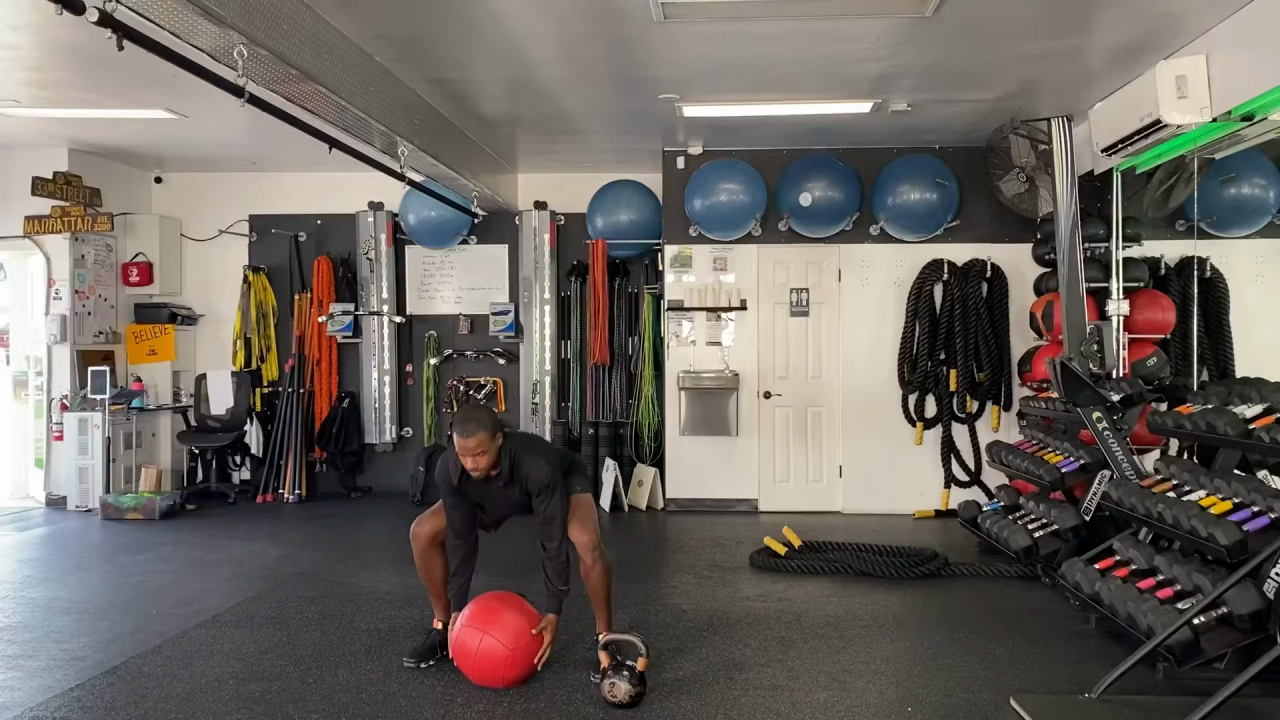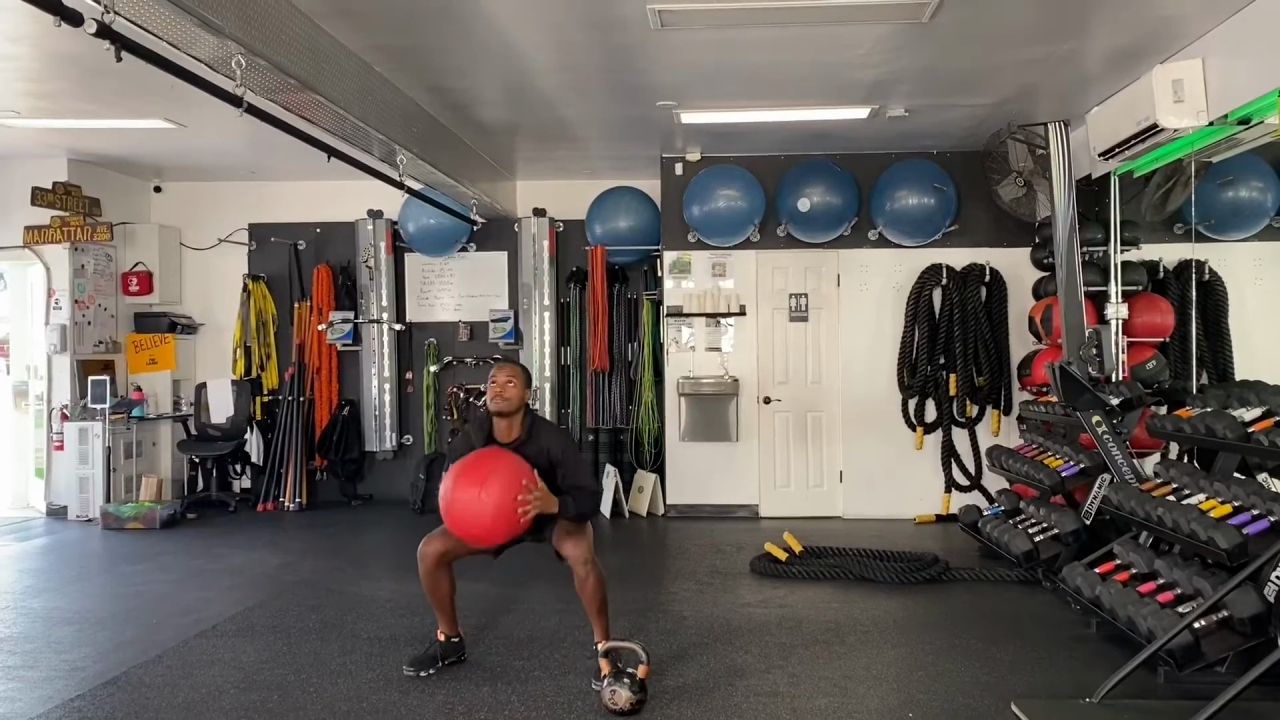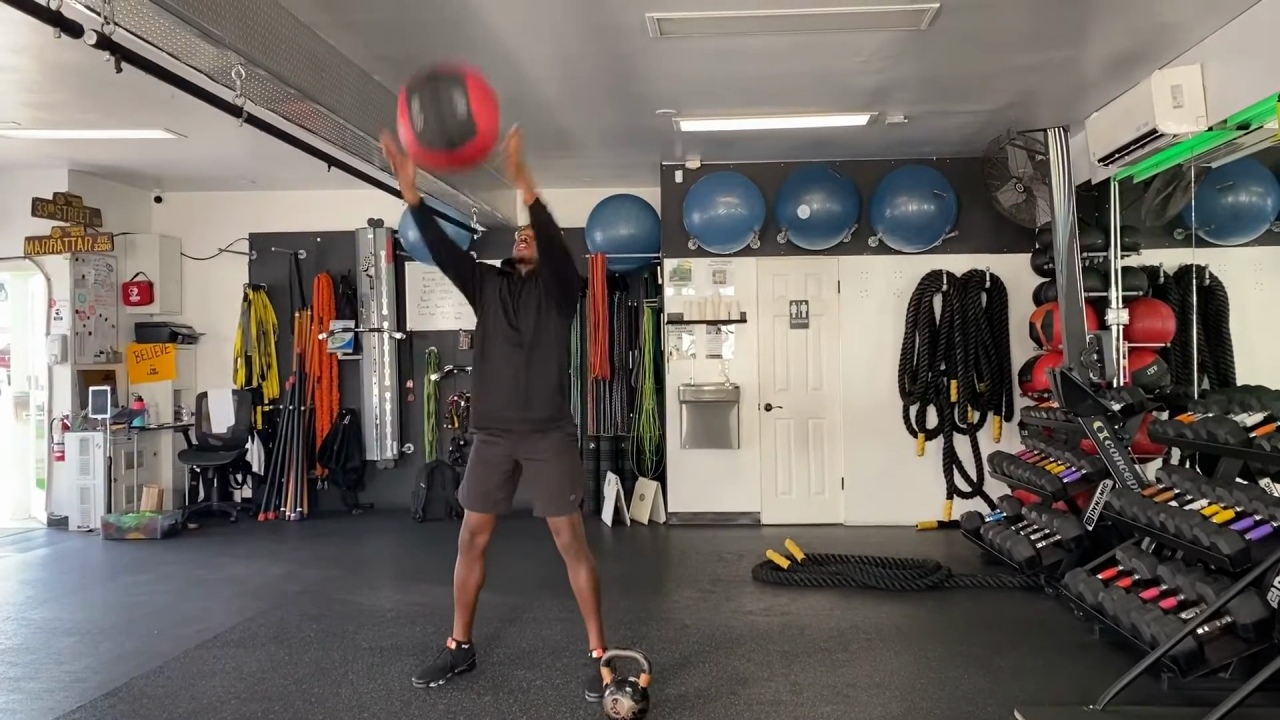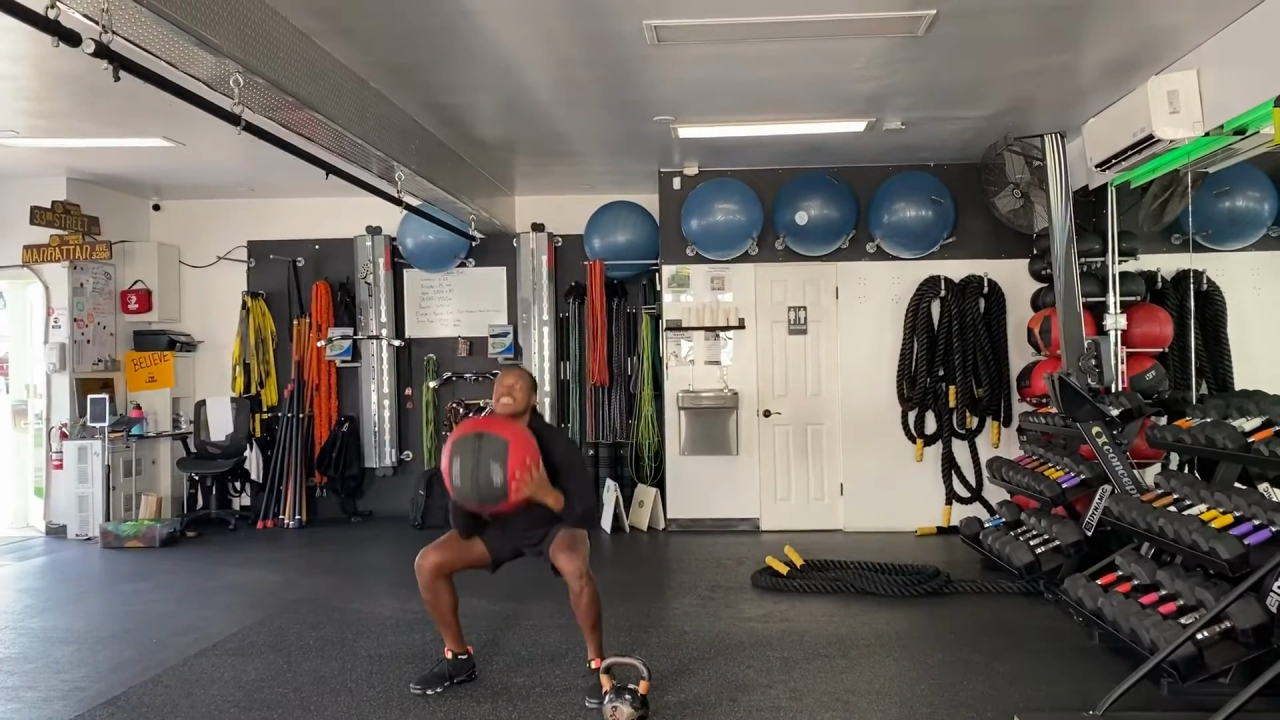
dt=1s
person 1, frame 1
left shoulder: (538, 464)
right shoulder: (448, 470)
left elbow: (553, 540)
right elbow: (461, 536)
left wrist: (552, 612)
right wrist: (457, 607)
left hip: (562, 481)
left knee: (586, 541)
right knee: (423, 532)
right ankle: (443, 627)
person 1, frame 2
left shoulder: (553, 440)
right shoulder: (469, 440)
left elbow: (590, 501)
left wrist: (551, 503)
left hip: (555, 513)
left knee: (581, 557)
right knee: (429, 551)
right ankle: (449, 641)
person 1, frame 3
left shoulder: (562, 286)
right shoulder: (487, 283)
left elbow: (558, 251)
right elbow: (443, 251)
left wrist: (532, 197)
right wrist: (414, 193)
left hip: (549, 433)
right hip: (494, 433)
left knee: (571, 545)
right knee: (472, 542)
left ankle: (598, 656)
right ankle: (459, 647)
person 1, frame 4
left shoulder: (556, 444)
left elbow: (588, 512)
right elbow: (464, 528)
left wrist: (545, 494)
left hip: (555, 525)
right hip: (503, 525)
left knee: (575, 569)
right knee: (429, 563)
left ankle: (597, 664)
right ankle: (458, 657)
